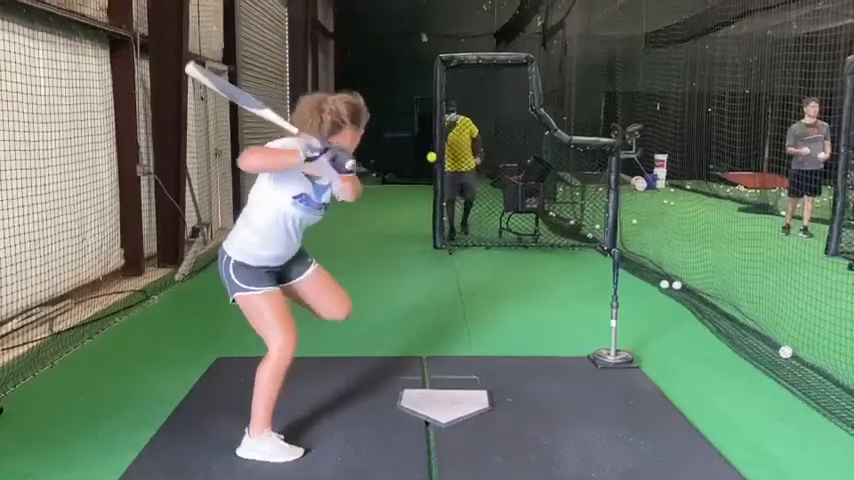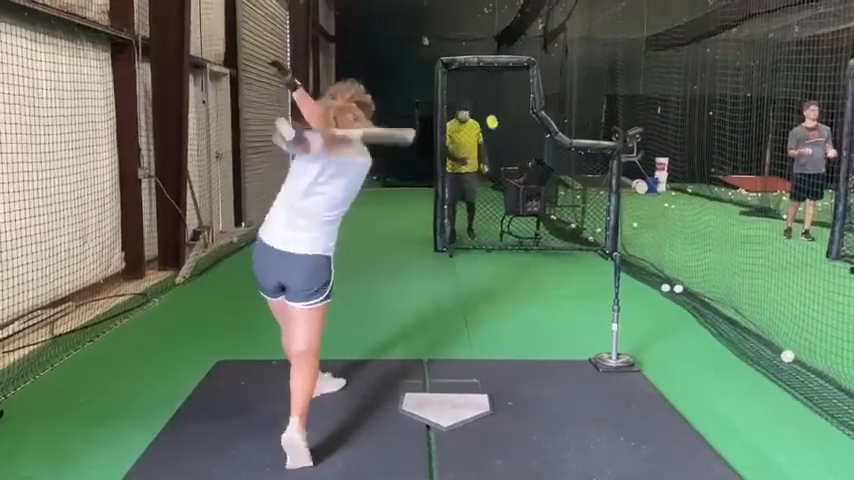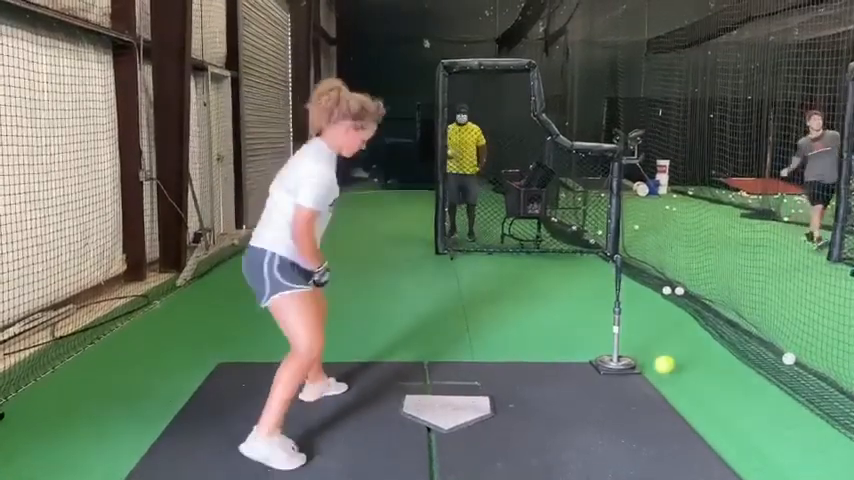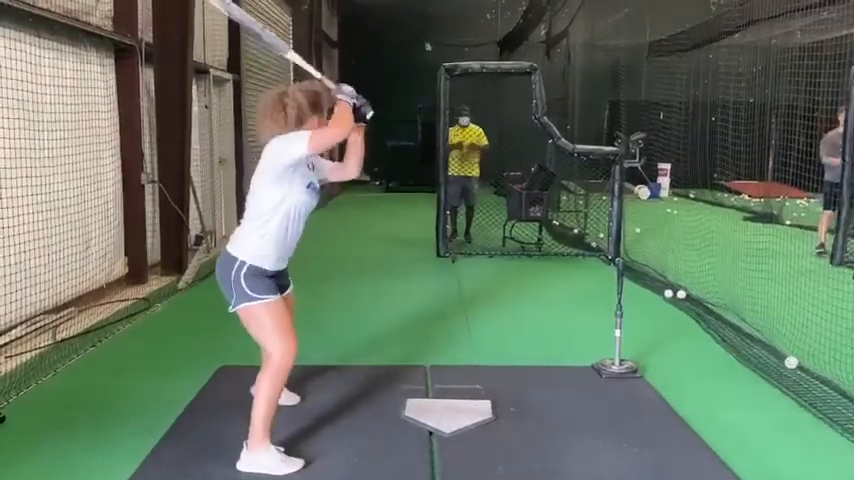
dt=1s
person 1, frame 1
left shoulder: (330, 163)
right shoulder: (290, 149)
left elbow: (350, 194)
right elbow: (247, 160)
left wrist: (345, 169)
right wrist: (305, 153)
left hip: (287, 257)
right hip: (245, 261)
left knee: (339, 310)
right knee: (283, 344)
right ankle: (257, 437)
person 1, frame 2
left shoulder: (318, 144)
right shoulder: (361, 158)
left elbow: (316, 127)
right elbow: (333, 126)
left wrist: (294, 135)
right wrist: (297, 89)
left hip: (270, 252)
right hip: (312, 261)
left knee: (292, 329)
right knee: (304, 349)
left ankle: (312, 379)
right ankle: (297, 425)
person 1, frame 3
left shoulder: (315, 154)
right shoulder: (320, 168)
right elbow: (301, 231)
right wrist: (318, 267)
left hip: (276, 256)
right hip: (273, 261)
left knee: (315, 317)
right knee: (308, 344)
left ankle: (315, 381)
right ankle: (265, 433)
person 1, frame 4
left shoulder: (307, 160)
right shoulder: (284, 147)
left elbow: (349, 170)
right elbow: (337, 132)
left wrist: (359, 122)
right wrist: (344, 100)
left hip: (271, 265)
right hip: (245, 267)
left knee: (282, 334)
right knee: (282, 351)
left ankle: (266, 385)
right ankle: (256, 450)
person 2, frame 1
left shoulder: (824, 126)
right shoulder: (795, 128)
left elbow: (827, 144)
right elbow: (788, 149)
left wrist: (827, 154)
right wrist: (799, 151)
left hip: (815, 168)
right hip: (798, 168)
left knee: (810, 198)
right knee: (793, 198)
left ankle: (805, 227)
right ankle: (787, 224)
person 2, frame 2
left shoulder: (825, 130)
right shoulder: (796, 131)
left elbow: (829, 148)
right elbow: (790, 152)
left wrist: (832, 153)
right wrist: (800, 152)
left hip: (818, 172)
right hip: (800, 172)
left knee: (811, 202)
right knee: (795, 202)
left ankle: (806, 231)
right ankle: (788, 228)
person 2, frame 3
left shoulder: (834, 136)
right shoulder: (803, 143)
right elbow: (797, 158)
right wrist: (788, 169)
left hip: (830, 181)
right hip: (813, 180)
left knee: (821, 209)
right knee: (817, 207)
left ankle: (810, 233)
right ankle: (817, 238)
person 2, frame 4
right shoulder: (829, 138)
right elbow: (824, 159)
right wrist: (841, 161)
right hip: (832, 181)
right knee: (828, 213)
right ankle: (821, 243)
person 3, frame 1
left shoulder: (467, 122)
right shoulder: (443, 127)
left elbow: (476, 138)
left wrist: (477, 154)
right wrist: (449, 128)
left hip: (468, 167)
right hip: (450, 169)
left knee: (469, 198)
right knee: (450, 199)
left ankle: (464, 222)
right ankle: (451, 228)
person 3, frame 2
left shoulder: (475, 125)
right shoulder: (449, 127)
left elbow: (480, 145)
left wrist: (484, 162)
right wrist: (457, 159)
left hip: (472, 170)
right hip: (454, 170)
left knee: (471, 201)
right knee: (452, 202)
left ankle: (470, 227)
right ankle: (452, 231)
person 3, frame 3
left shoulder: (475, 129)
right shoulder: (448, 130)
left elbow: (482, 147)
left wrist: (481, 163)
right wrist: (446, 154)
left hip: (470, 171)
right hip: (453, 171)
left knee: (471, 202)
right knee: (451, 201)
left ankle: (471, 230)
right ankle: (452, 227)
person 3, frame 4
left shoulder: (478, 130)
right shoulder: (451, 131)
left elbow: (486, 147)
left wrist: (476, 146)
right wrist: (453, 146)
left hip: (471, 173)
right hip: (454, 173)
left knee: (470, 204)
right knee: (453, 204)
left ankle: (467, 231)
right ankle: (454, 230)
